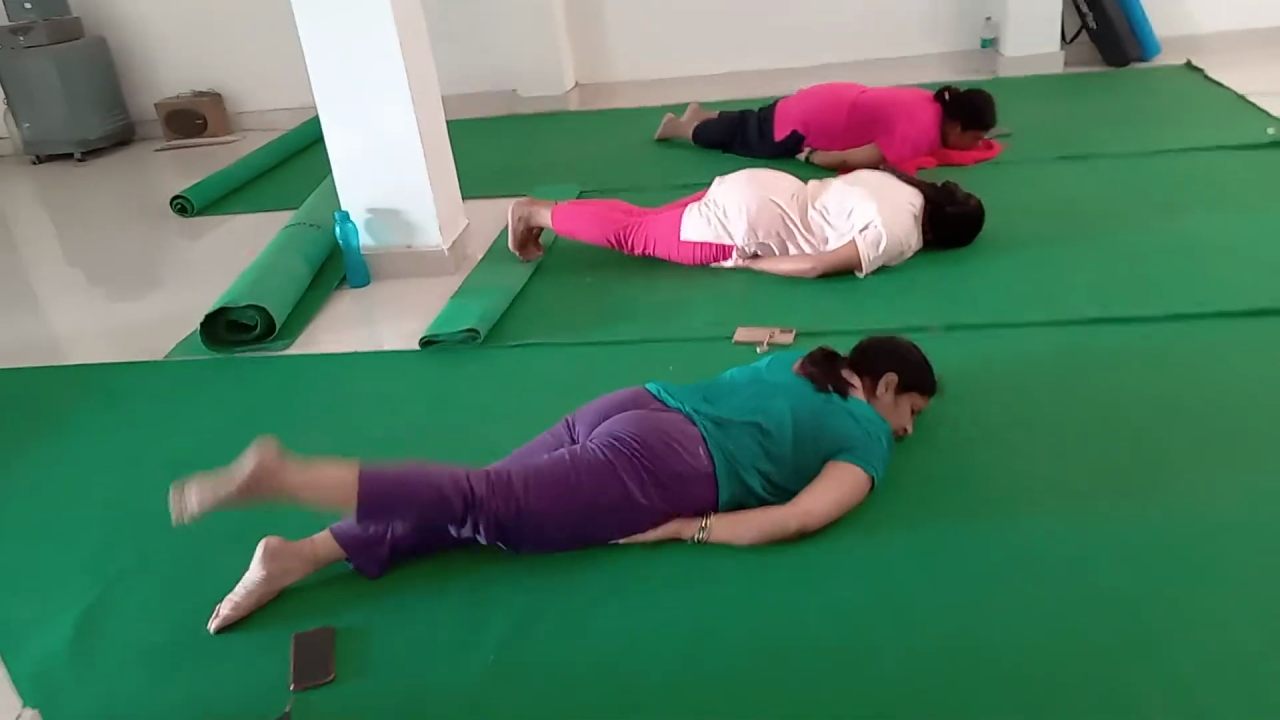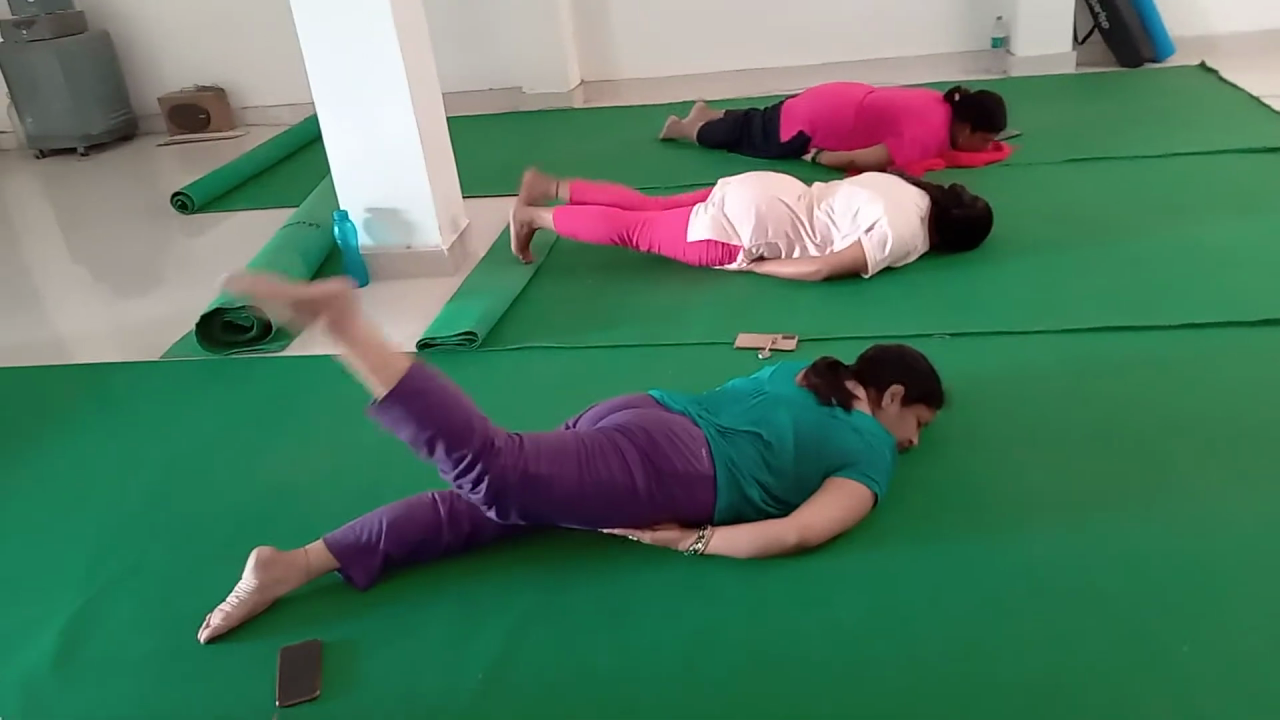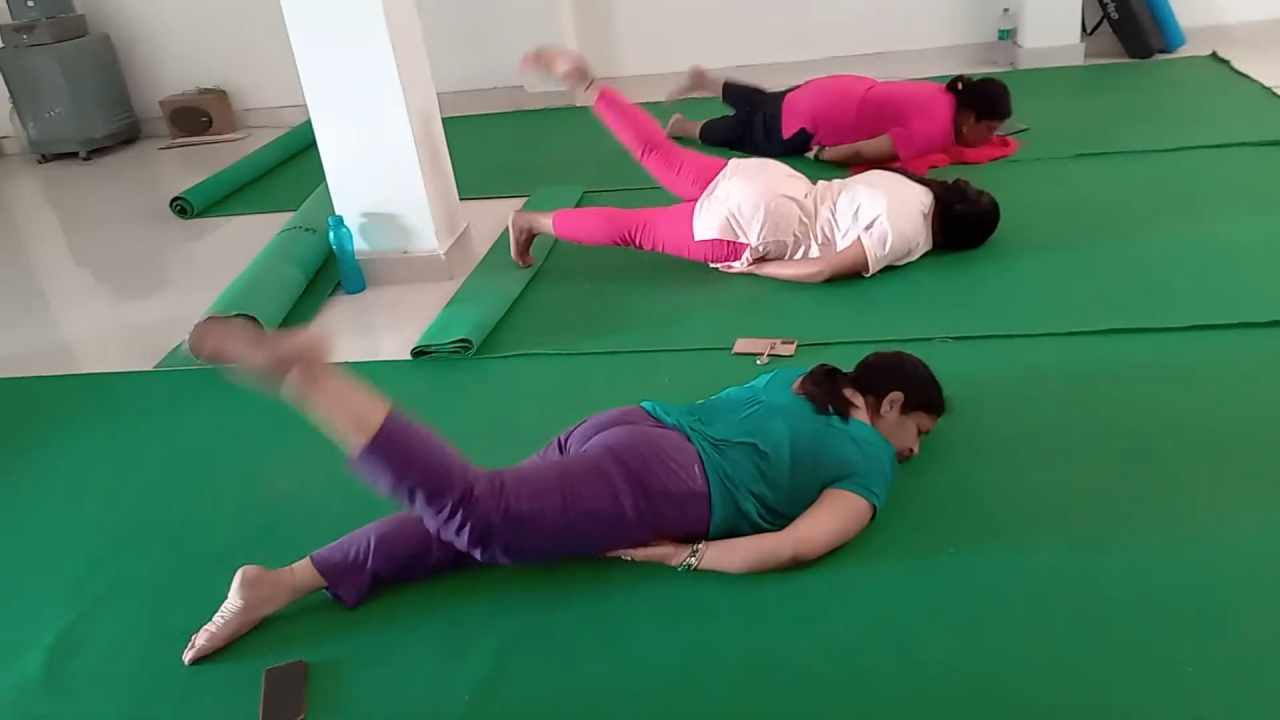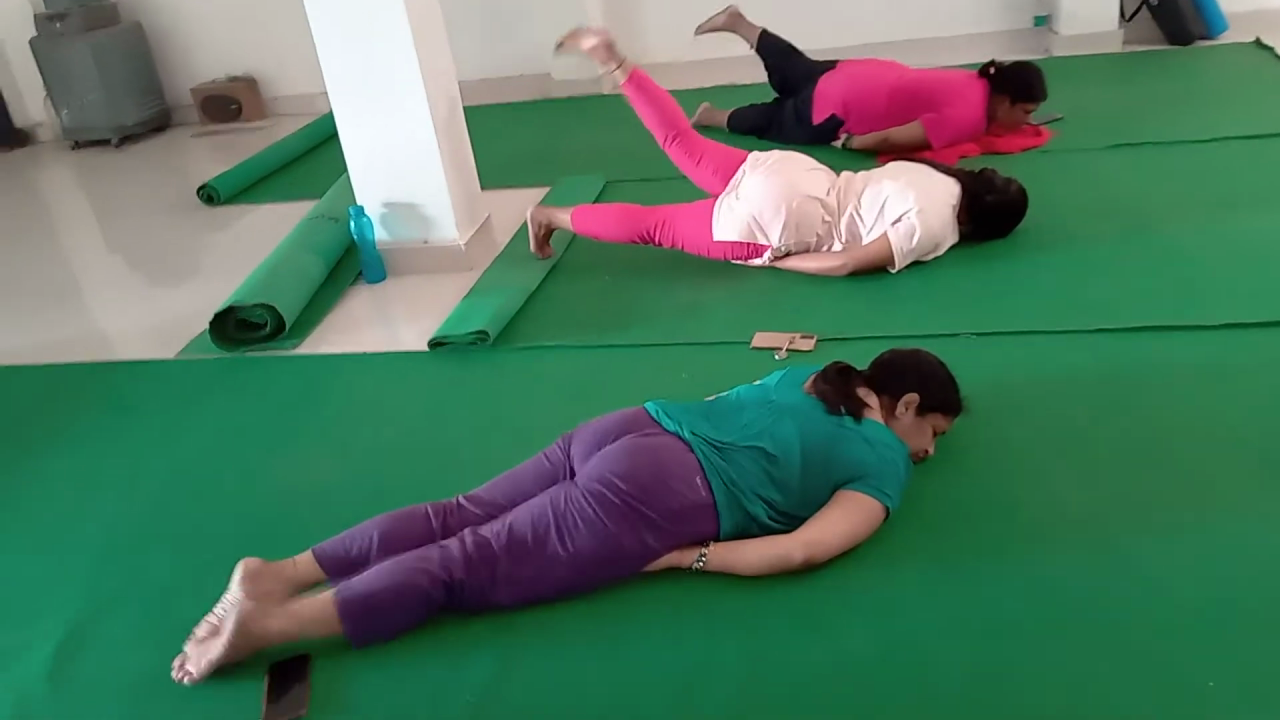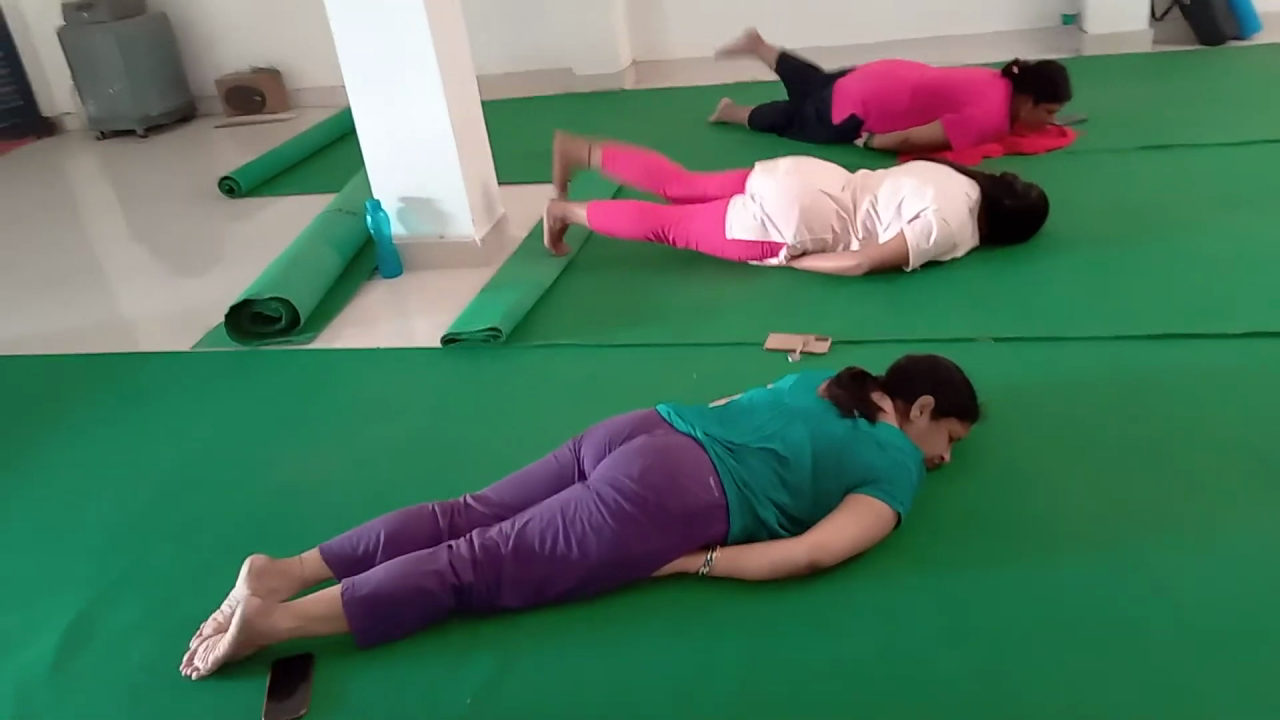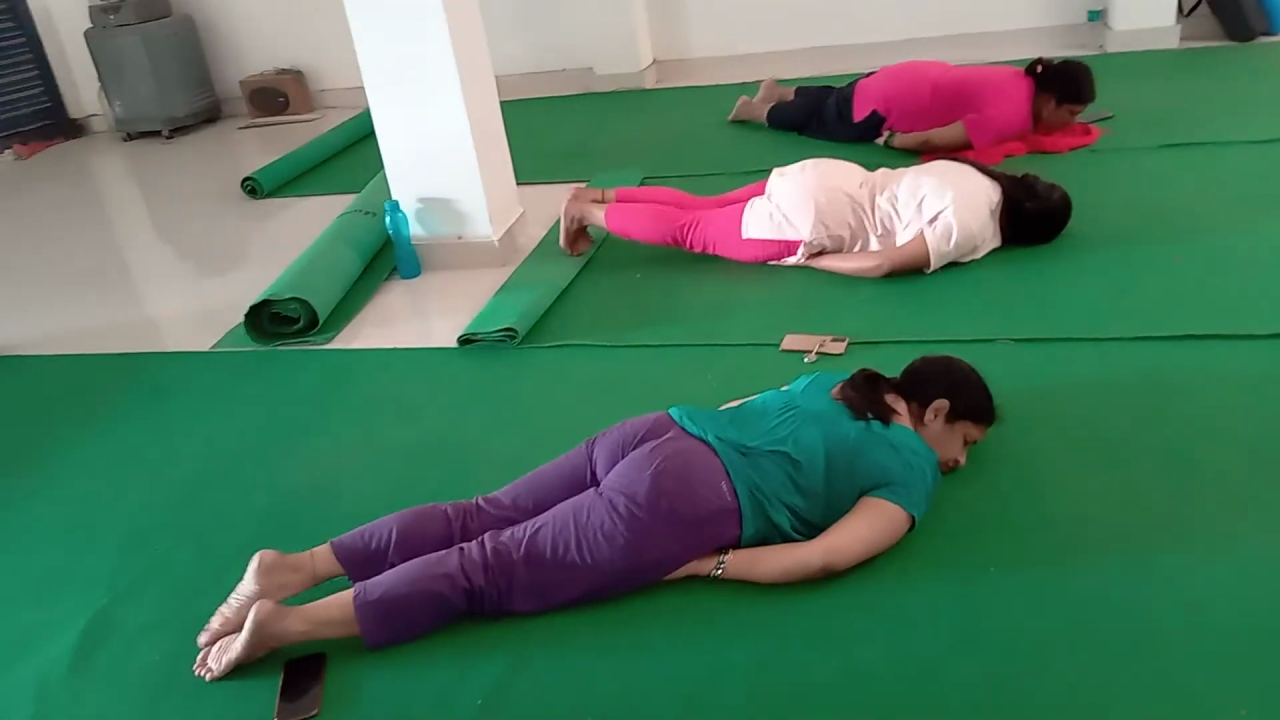
dt=0.3s
person 1, frame 1
left shoulder: (799, 366)
right shoulder: (866, 440)
right elbow: (797, 518)
right wrist: (690, 526)
left hip: (629, 406)
right hip: (659, 460)
left knee: (462, 504)
right knee: (486, 506)
left ankle: (294, 554)
right ankle: (278, 474)
person 1, frame 2
left shoulder: (803, 375)
right shoulder: (871, 456)
right elbow: (801, 532)
right wrist: (687, 540)
left hip: (636, 407)
right hip: (663, 462)
left knee: (470, 508)
right knee: (493, 471)
left ankle: (290, 565)
right ankle: (338, 317)
person 1, frame 3
left shoulder: (801, 382)
right shoulder: (868, 469)
right elbow: (795, 544)
right wrist: (679, 554)
left hip: (624, 423)
right hip: (655, 479)
left knee: (451, 525)
right knee: (475, 514)
left ankle: (279, 584)
right ankle: (303, 370)
person 1, frame 4
left shoulder: (816, 377)
right shoulder: (883, 463)
right elbow: (804, 547)
right wrist: (692, 555)
left hip: (629, 427)
right hip: (656, 495)
left knee: (457, 519)
right knee: (469, 567)
left ankle: (276, 580)
right ankle: (270, 621)
person 1, frame 5
left shoulder: (827, 382)
right shoulder: (896, 471)
right elbow: (815, 552)
right wrist: (698, 560)
left hip: (640, 430)
right hip: (669, 496)
left knee: (466, 519)
right knee: (479, 569)
left ankle: (282, 571)
right ankle: (273, 620)
person 1, frame 6
left shoulder: (842, 385)
right shoulder: (909, 473)
right elbow: (827, 556)
right wrist: (710, 563)
left hip: (653, 433)
right hip: (682, 503)
left knee: (479, 520)
right knee: (491, 571)
left ankle: (291, 565)
right ankle: (286, 623)
person 2, frame 1
left shoulder: (900, 185)
right shoulder: (897, 236)
right elbow: (816, 266)
right wrist: (751, 262)
left hip: (761, 188)
right hip: (744, 228)
left knee: (644, 219)
right knee: (633, 235)
left ankle: (545, 206)
right ankle: (535, 214)
person 2, frame 2
left shoulder: (909, 188)
right shoulder: (904, 236)
right elbow: (822, 269)
right wrist: (755, 265)
left hip: (764, 191)
right hip: (749, 229)
left knee: (648, 207)
right knee: (638, 231)
left ankle: (549, 188)
right ankle: (537, 216)
person 2, frame 3
left shoulder: (911, 187)
right shoulder: (906, 236)
right elbow: (822, 270)
right wrist: (753, 268)
left hip: (766, 183)
right hip: (753, 226)
left knee: (657, 153)
right knee: (636, 230)
left ankle: (580, 77)
right ankle: (533, 224)
person 2, frame 4
left shoulder: (938, 176)
right shoulder: (933, 227)
right elbow: (846, 263)
right wrist: (775, 258)
left hip: (787, 173)
right hip: (775, 220)
left knee: (682, 143)
right knee: (657, 226)
left ankle: (612, 58)
right ankle: (553, 217)
person 2, frame 5
left shoulder: (954, 176)
right shoulder: (951, 228)
right elbow: (864, 262)
right wrist: (796, 261)
left hip: (803, 177)
right hip: (792, 218)
left knee: (680, 186)
right knee: (673, 226)
left ankle: (581, 150)
right ankle: (570, 210)
person 2, frame 6
left shoulder: (977, 177)
right shoulder: (972, 228)
right elbow: (884, 265)
right wrist: (814, 260)
left hip: (825, 178)
right hip: (809, 221)
left knee: (699, 207)
right knee: (691, 230)
left ankle: (598, 195)
right ankle: (589, 213)
person 3, frame 1
left shoulder: (935, 103)
right shoulder: (920, 136)
right elbow: (847, 160)
right wrist: (809, 156)
left hip: (831, 101)
right hip: (802, 124)
left knee: (752, 125)
right knee: (743, 136)
left ankle: (701, 115)
right ankle: (680, 127)
person 3, frame 2
left shoulder: (945, 104)
right shoulder: (929, 139)
right elbow: (856, 161)
right wrist: (815, 157)
left hip: (838, 100)
right hip: (809, 124)
left knee: (757, 125)
right knee: (748, 136)
left ankle: (707, 113)
right ankle: (685, 130)
person 3, frame 3
left shoulder: (949, 98)
right shoulder: (935, 131)
right elbow: (859, 153)
right wrist: (819, 153)
left hip: (839, 94)
right hip: (810, 119)
left knee: (763, 108)
right knee: (747, 134)
left ankle: (702, 79)
right ankle: (687, 127)
person 3, frame 4
left shoulder: (981, 83)
right shoulder: (969, 119)
right elbow: (890, 140)
right wrist: (847, 142)
left hip: (866, 78)
right hip: (835, 109)
left knee: (794, 72)
right knee: (774, 123)
left ankle: (737, 21)
right ankle: (714, 117)
person 3, frame 5
left shoulder: (1003, 83)
right shoulder: (990, 117)
right elbow: (910, 140)
right wrist: (868, 141)
left hip: (886, 79)
right hip: (856, 108)
left knee: (812, 86)
right knee: (794, 119)
left ankle: (757, 46)
right ankle: (735, 112)
person 3, frame 6
left shoulder: (1026, 81)
right shoulder: (1013, 117)
right elbow: (932, 141)
right wrist: (890, 141)
left hip: (910, 81)
right hip: (881, 107)
left knee: (832, 103)
right knee: (816, 118)
left ankle: (776, 91)
right ankle: (755, 111)
